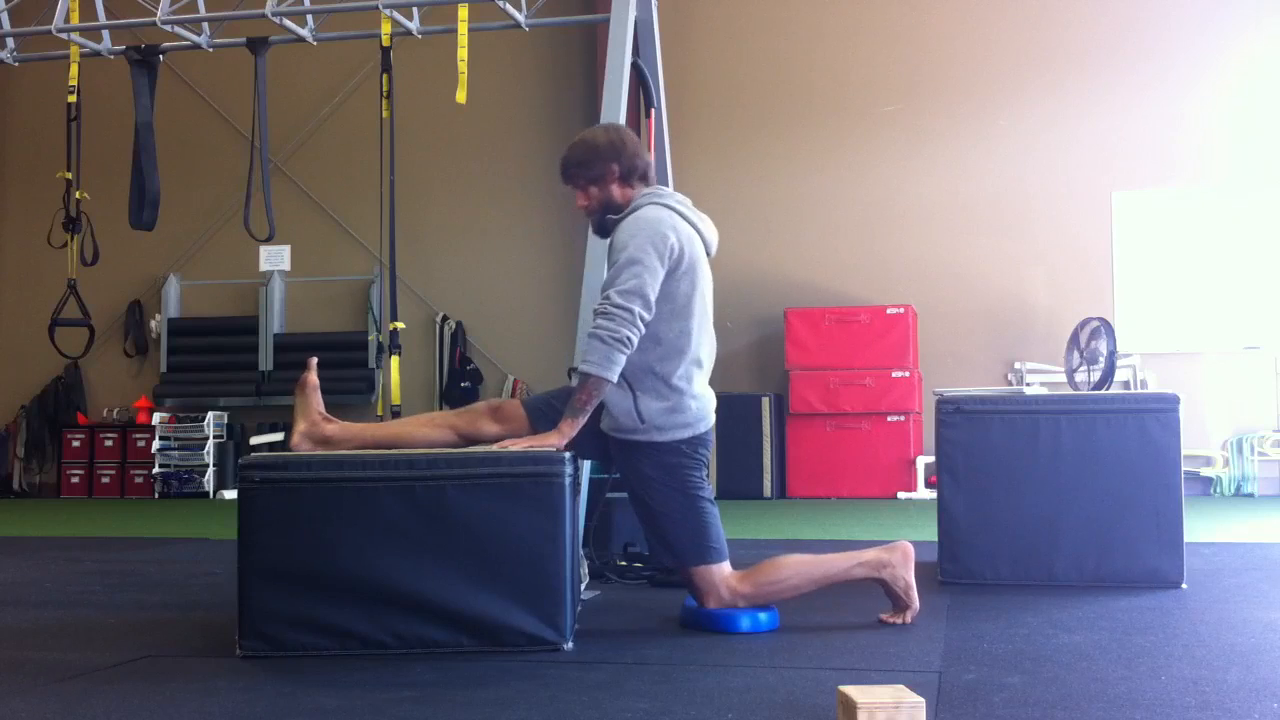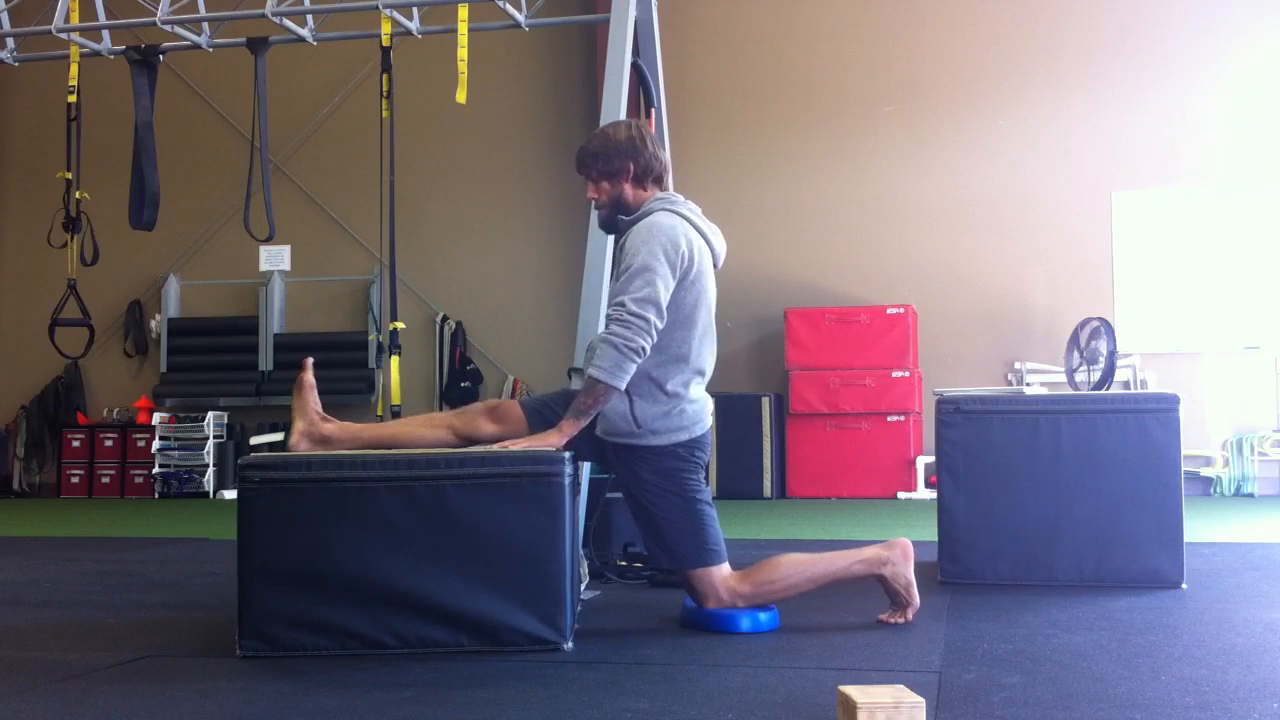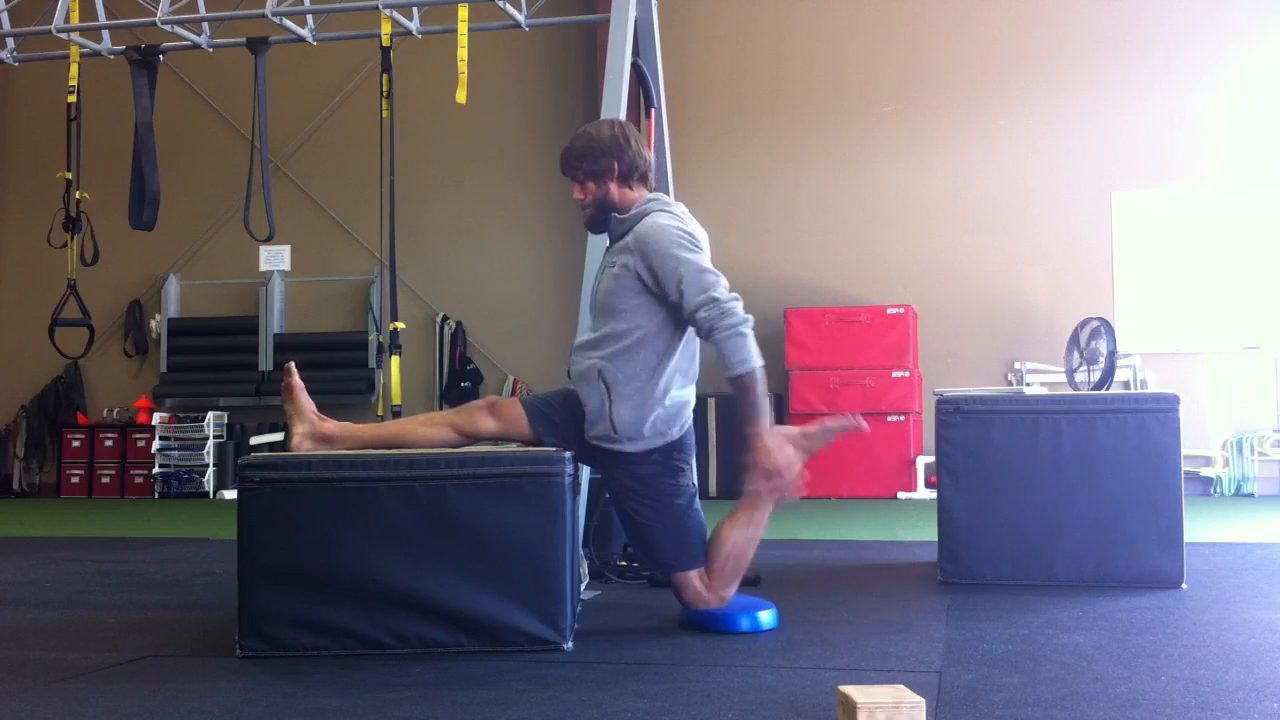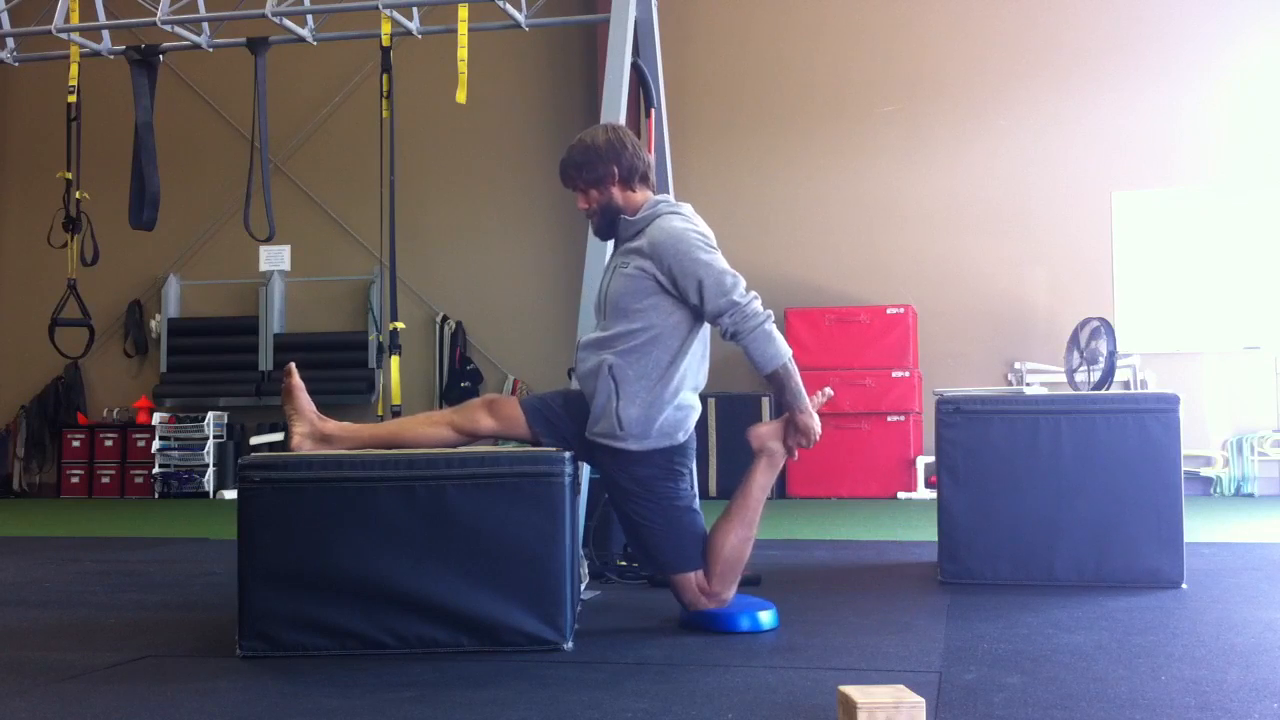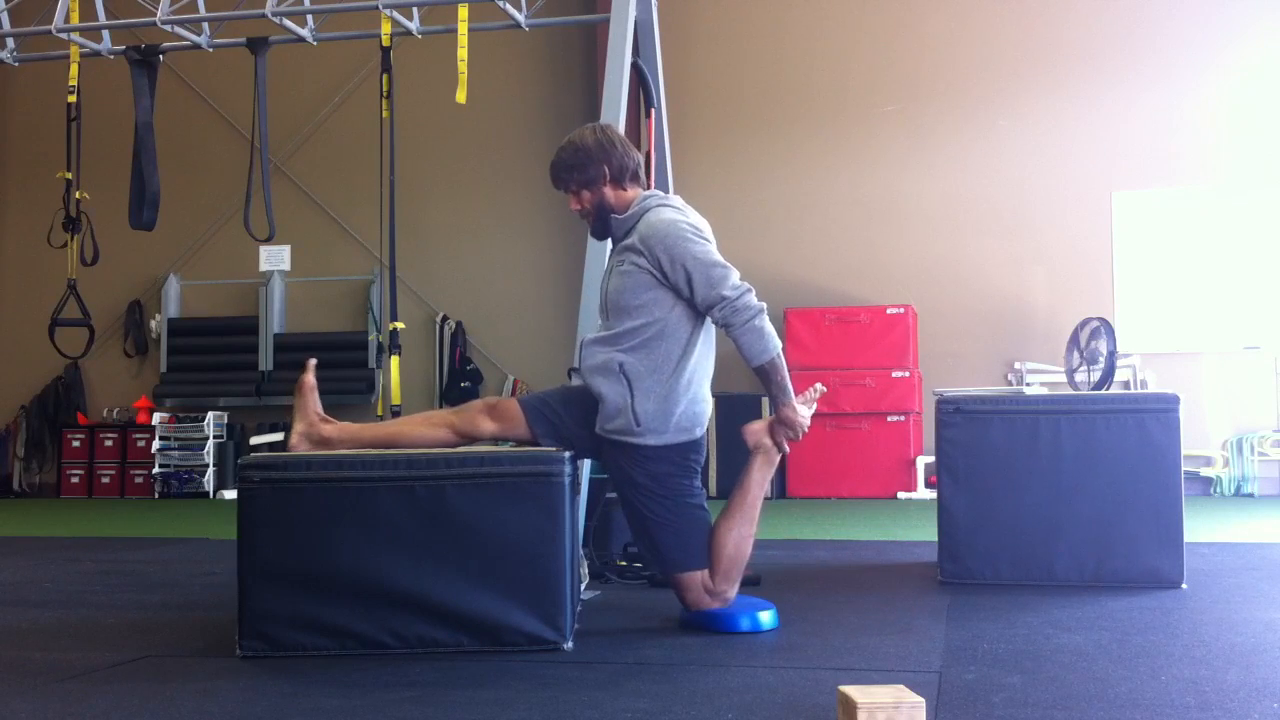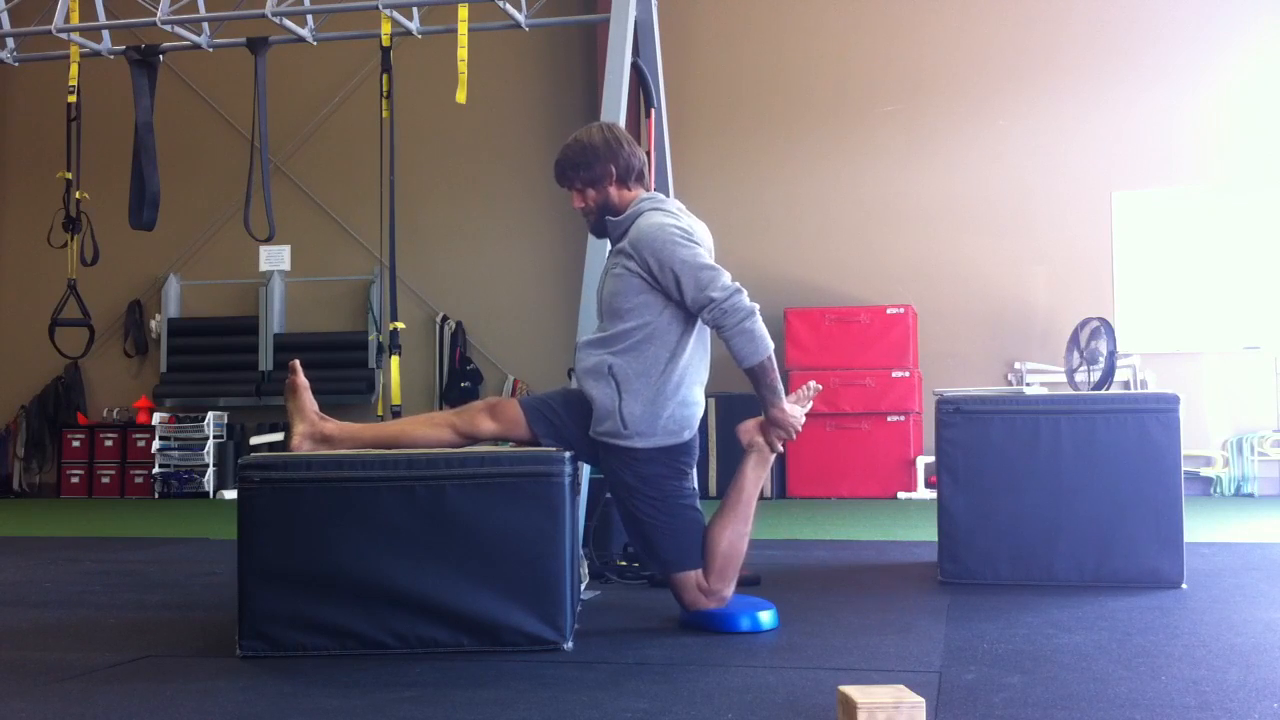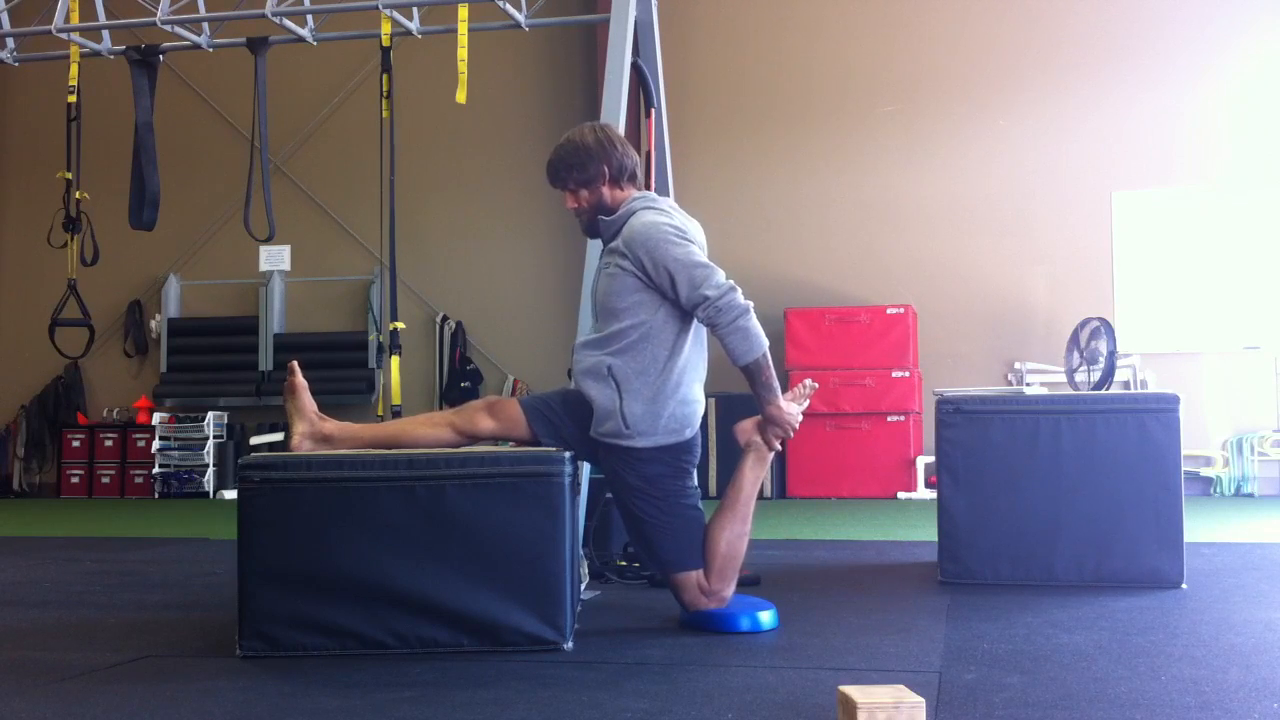
dt=0.7s
person 1, frame 1
left shoulder: (645, 226)
right shoulder: (662, 221)
left elbow: (613, 335)
left wrist: (563, 429)
left hip: (657, 428)
right hip: (643, 410)
left knee: (721, 595)
right knee: (490, 418)
left ankle: (883, 562)
right ankle: (328, 434)
person 1, frame 2
left shoulder: (656, 232)
right shoulder: (664, 228)
left elbow: (626, 344)
left wrist: (562, 430)
left hip: (654, 431)
right hip: (635, 416)
left knee: (723, 595)
right knee: (486, 418)
left ankle: (882, 560)
right ankle: (328, 433)
person 1, frame 3
left shoulder: (659, 232)
right shoulder: (634, 233)
left elbow: (730, 326)
left wrist: (760, 437)
left hip: (642, 438)
right hip: (598, 412)
left knee: (708, 595)
right knee: (483, 417)
right ankle: (327, 435)
person 1, frame 4
left shoulder: (671, 234)
right shoulder: (636, 238)
left elbow: (748, 318)
left wrist: (798, 410)
left hip: (644, 436)
right hip: (601, 411)
left knee: (708, 594)
right knee: (484, 415)
right ankle: (328, 434)
person 1, frame 5
left shoulder: (664, 226)
right shoulder: (635, 233)
left elbow: (742, 311)
left wrist: (785, 406)
left hip: (653, 431)
right hip: (605, 407)
left knee: (710, 594)
right knee: (485, 417)
right ankle: (328, 434)
person 1, frame 6
left shoulder: (655, 230)
right shoulder: (641, 231)
left elbow: (736, 313)
left wrist: (776, 409)
left hip: (646, 433)
right hip: (608, 410)
left knee: (708, 593)
right knee: (484, 417)
right ankle: (329, 435)
person 1, frame 7
left shoulder: (649, 229)
right shoulder: (629, 232)
left elbow: (730, 311)
left wrist: (773, 407)
left hip: (647, 432)
right hip: (605, 411)
left knee: (707, 595)
right knee: (483, 417)
right ankle: (328, 435)
